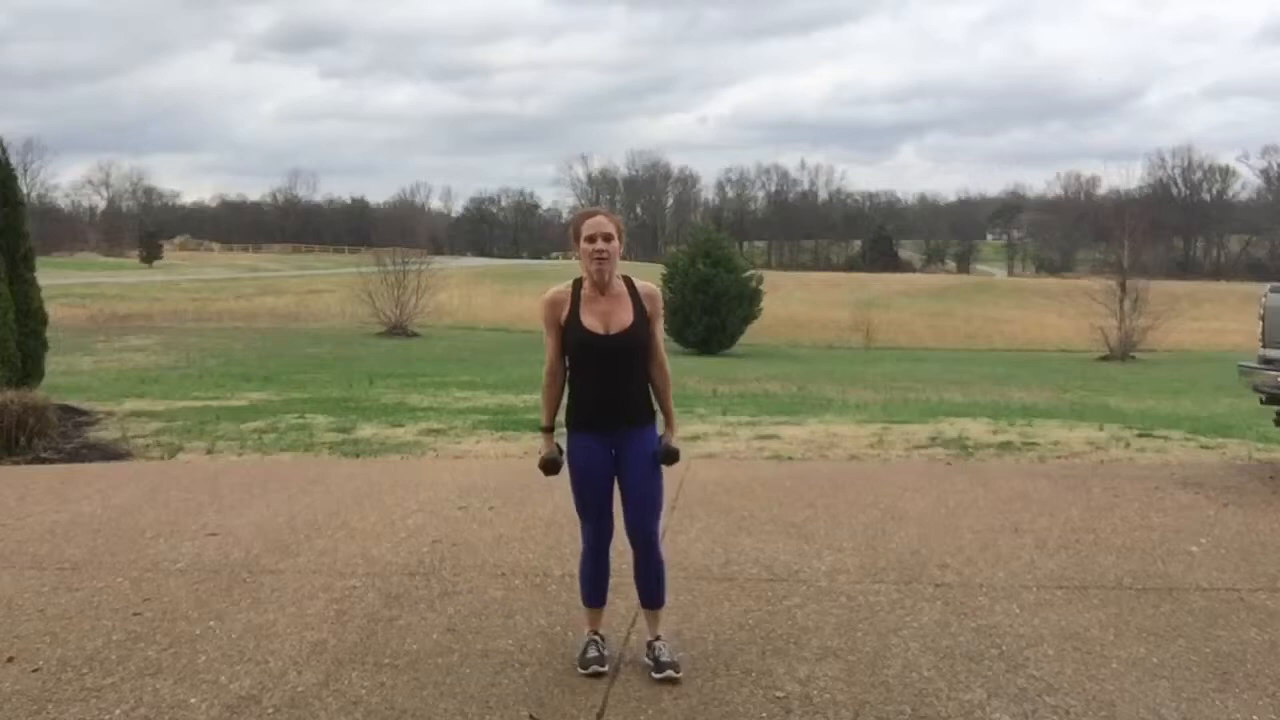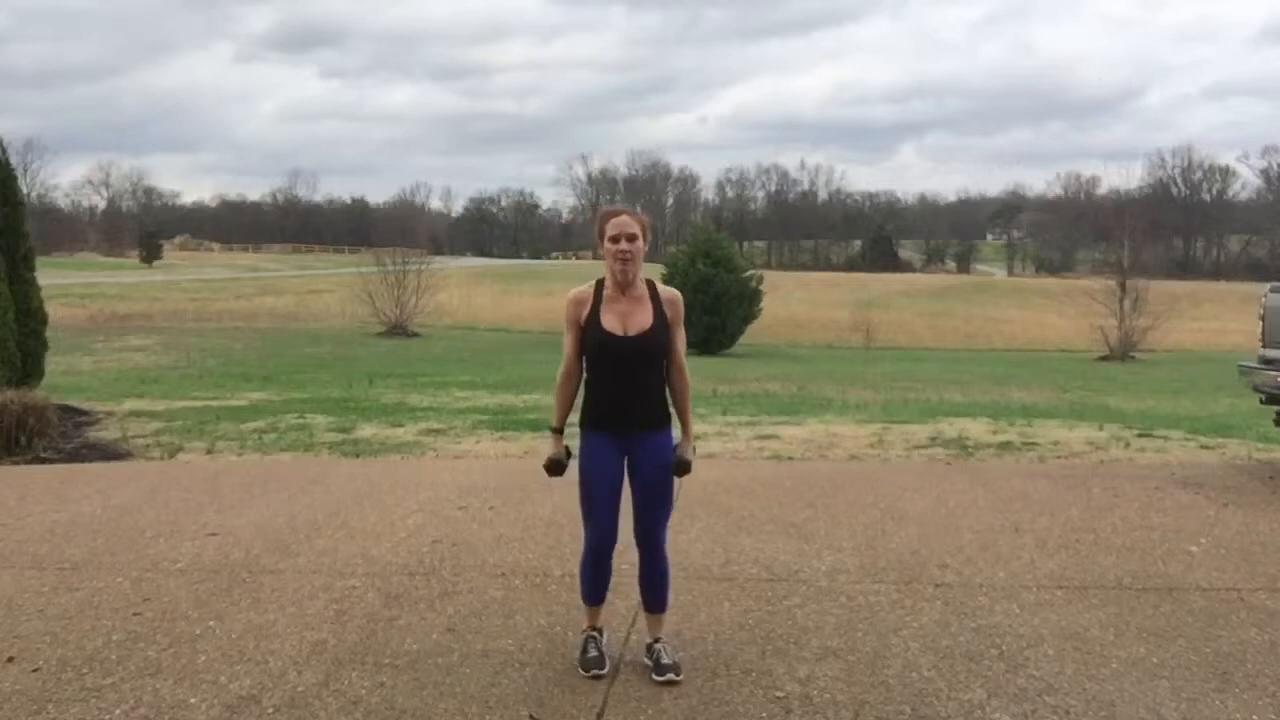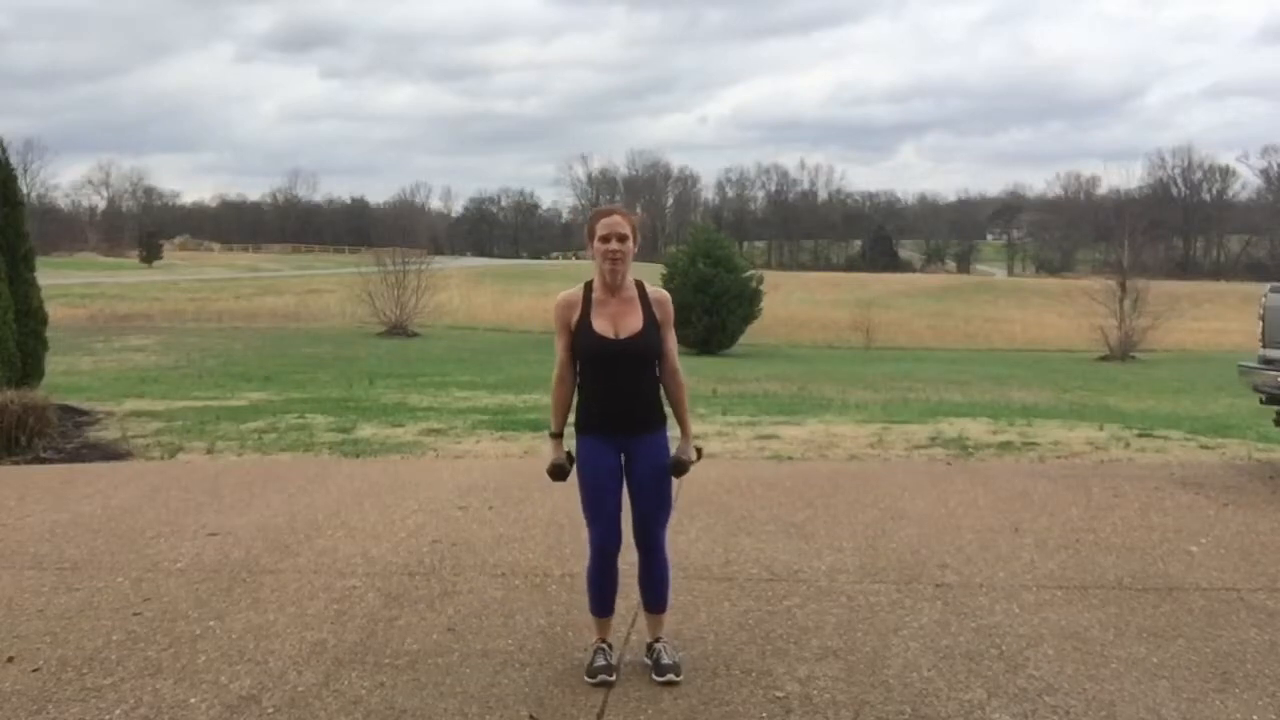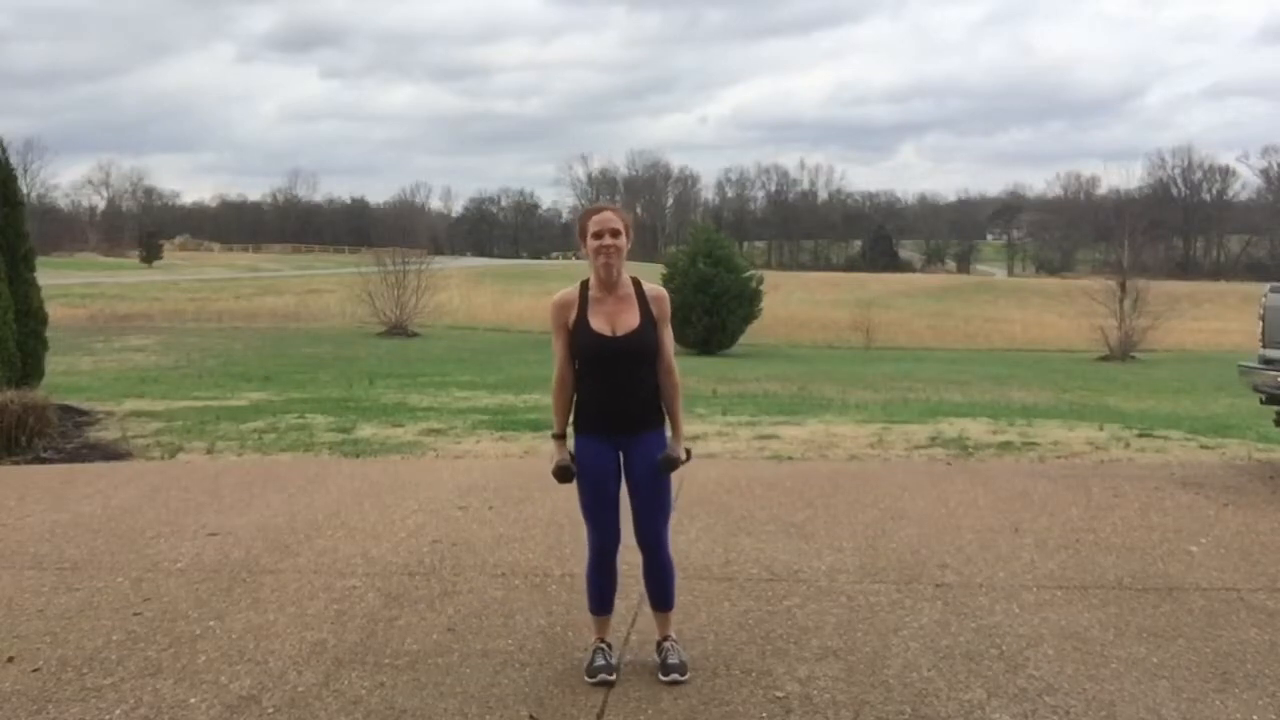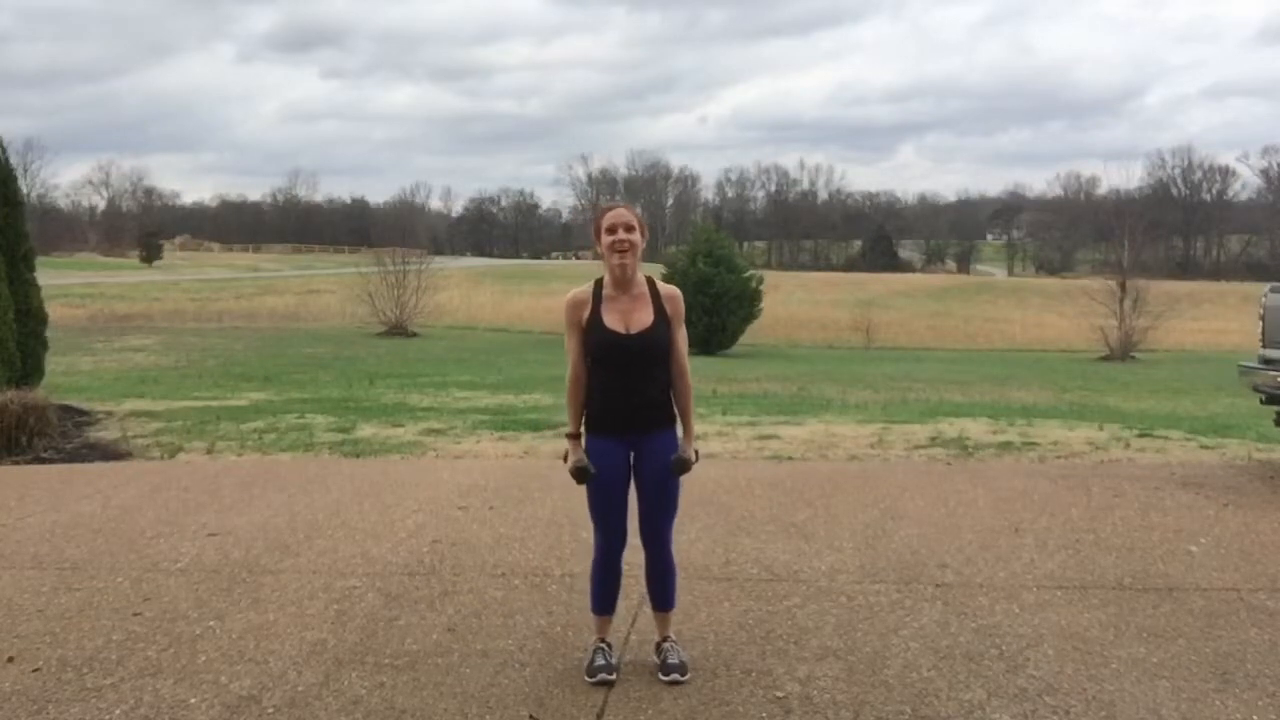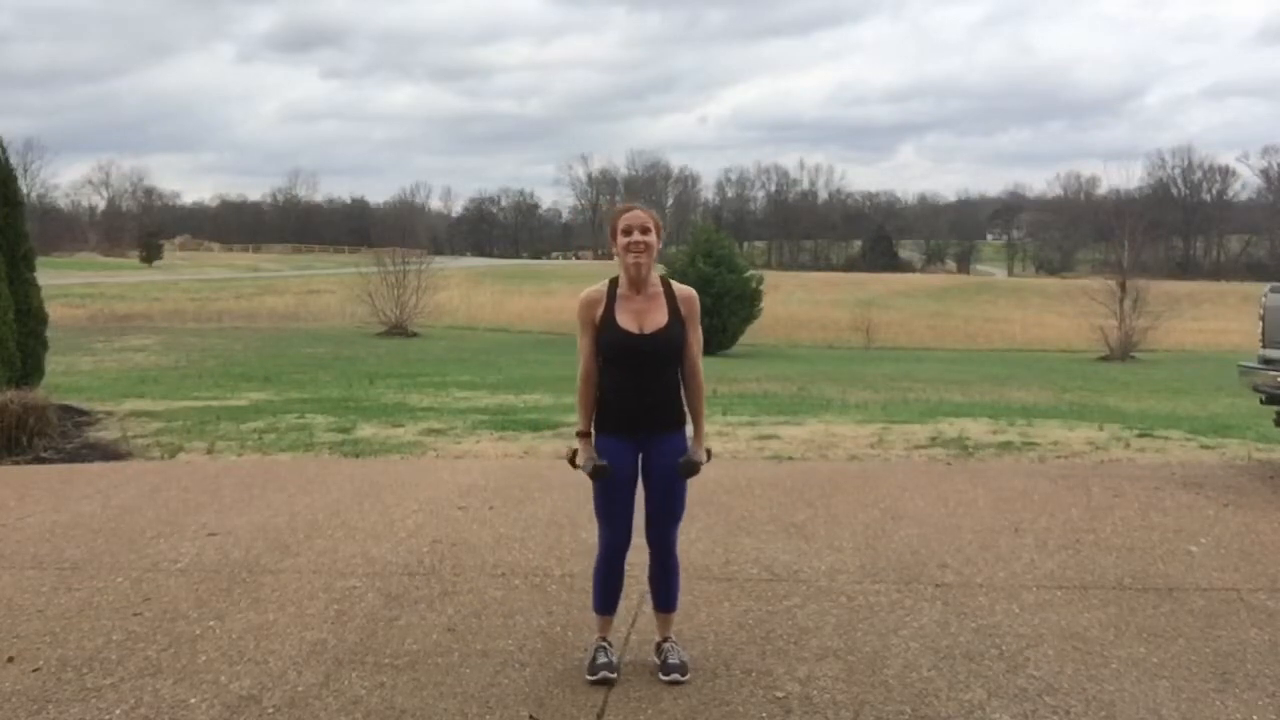
dt=0.3s
person 1, frame 1
left shoulder: (647, 295)
right shoulder: (558, 301)
left elbow: (658, 365)
right elbow: (554, 371)
left wrist: (670, 425)
right wrist: (547, 432)
left hip: (639, 429)
right hip: (586, 433)
left knee: (645, 535)
right knee: (595, 536)
left ankle: (655, 637)
right ankle: (594, 634)
person 1, frame 2
left shoulder: (668, 300)
right shoulder: (581, 300)
left elbow: (678, 371)
right elbow: (570, 371)
left wrist: (687, 433)
right wrist: (557, 432)
left hip: (653, 434)
right hip: (600, 434)
left knee: (652, 540)
right knee: (599, 539)
left ankle: (657, 639)
right ankle: (592, 630)
person 1, frame 3
left shoulder: (658, 301)
right shoulder: (570, 304)
left elbow: (671, 371)
right elbow: (564, 376)
left wrist: (686, 434)
right wrist: (556, 438)
left hip: (649, 435)
right hip: (595, 438)
left knee: (651, 541)
right knee: (603, 543)
left ankle: (657, 640)
right ankle: (601, 643)
person 1, frame 4
left shoulder: (655, 297)
right shoulder: (566, 303)
left elbow: (667, 370)
right elbow: (563, 377)
left wrist: (677, 433)
right wrist: (559, 439)
left hip: (647, 434)
right hip: (593, 438)
left knee: (654, 540)
right knee: (603, 542)
left ankle: (666, 638)
right ankle: (600, 642)
person 1, frame 5
left shoulder: (669, 297)
right shoulder: (580, 302)
left elbow: (680, 371)
right elbow: (577, 376)
left wrist: (688, 435)
right wrist: (574, 438)
left hip: (658, 435)
right hip: (605, 437)
left knee: (658, 540)
right knee: (609, 541)
left ankle: (665, 639)
right ankle: (601, 642)
person 1, frame 6
left shoulder: (684, 298)
right shoulder: (594, 301)
left elbow: (693, 373)
right elbow: (588, 375)
left wrist: (699, 436)
right wrist: (584, 437)
left hip: (668, 435)
right hip: (614, 436)
left knee: (663, 540)
right knee: (613, 541)
left ankle: (666, 639)
right ankle: (602, 640)
